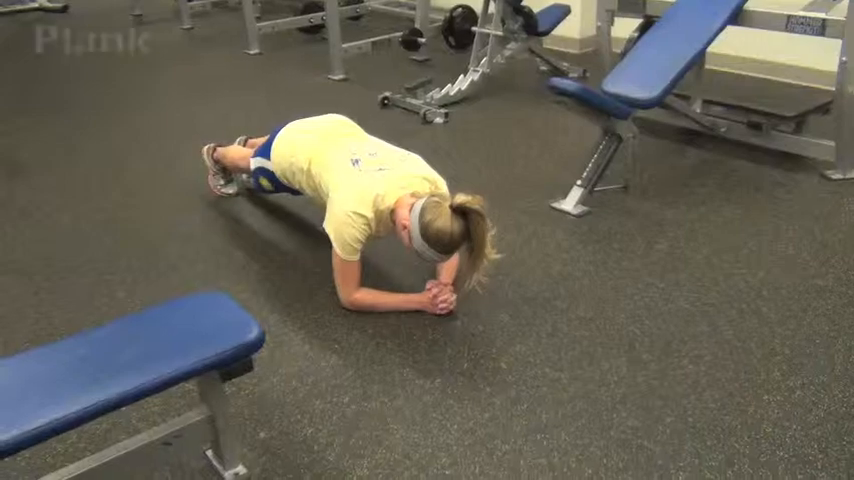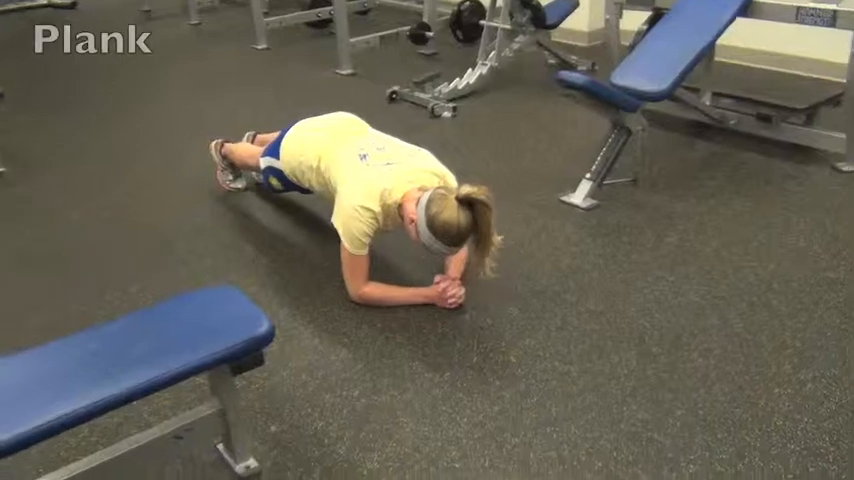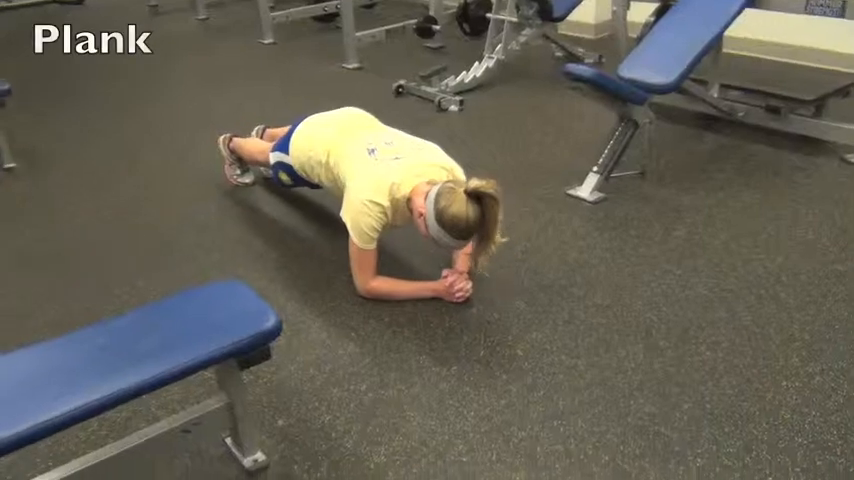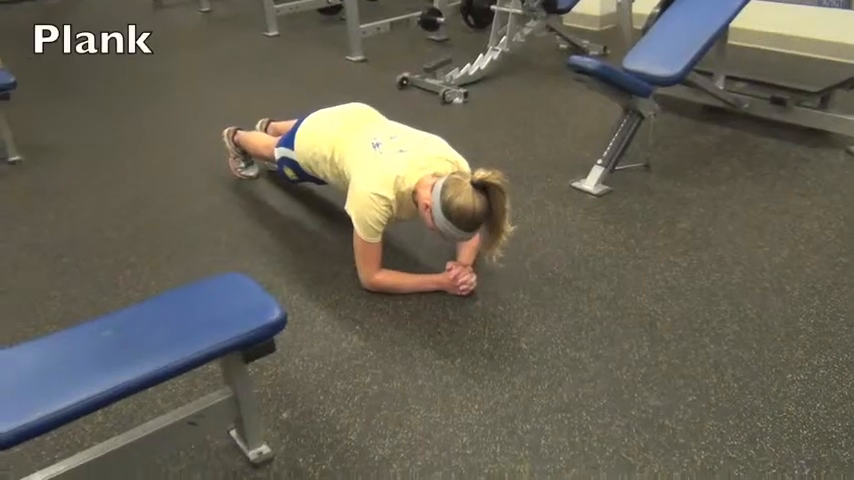
dt=0.2s
person 1, frame 1
left shoulder: (433, 186)
right shoulder: (354, 212)
left elbow: (451, 248)
right elbow: (350, 296)
left wrist: (444, 285)
right wrist: (422, 301)
left hip: (334, 130)
right hip: (289, 150)
right knee: (251, 164)
left ankle: (248, 144)
right ankle: (216, 155)
person 1, frame 2
left shoulder: (441, 181)
right shoulder: (362, 206)
left elbow: (458, 243)
right elbow: (358, 290)
left wrist: (453, 279)
right wrist: (430, 295)
left hip: (343, 127)
right hip: (297, 148)
right knee: (261, 163)
left ankle: (256, 139)
right ankle: (224, 151)
person 1, frame 3
left shoulder: (450, 175)
right shoulder: (371, 201)
left elbow: (466, 236)
right elbow: (366, 285)
left wrist: (460, 273)
right wrist: (438, 289)
left hip: (352, 122)
right hip: (308, 144)
right knee: (272, 157)
left ankle: (265, 133)
right ankle: (232, 145)
person 1, frame 4
left shoulder: (456, 169)
right shoulder: (375, 194)
left elbow: (471, 227)
right elbow: (370, 277)
left wrist: (464, 265)
right wrist: (441, 282)
left hip: (356, 118)
right hip: (312, 140)
right knee: (276, 151)
left ankle: (270, 126)
right ankle: (236, 138)
